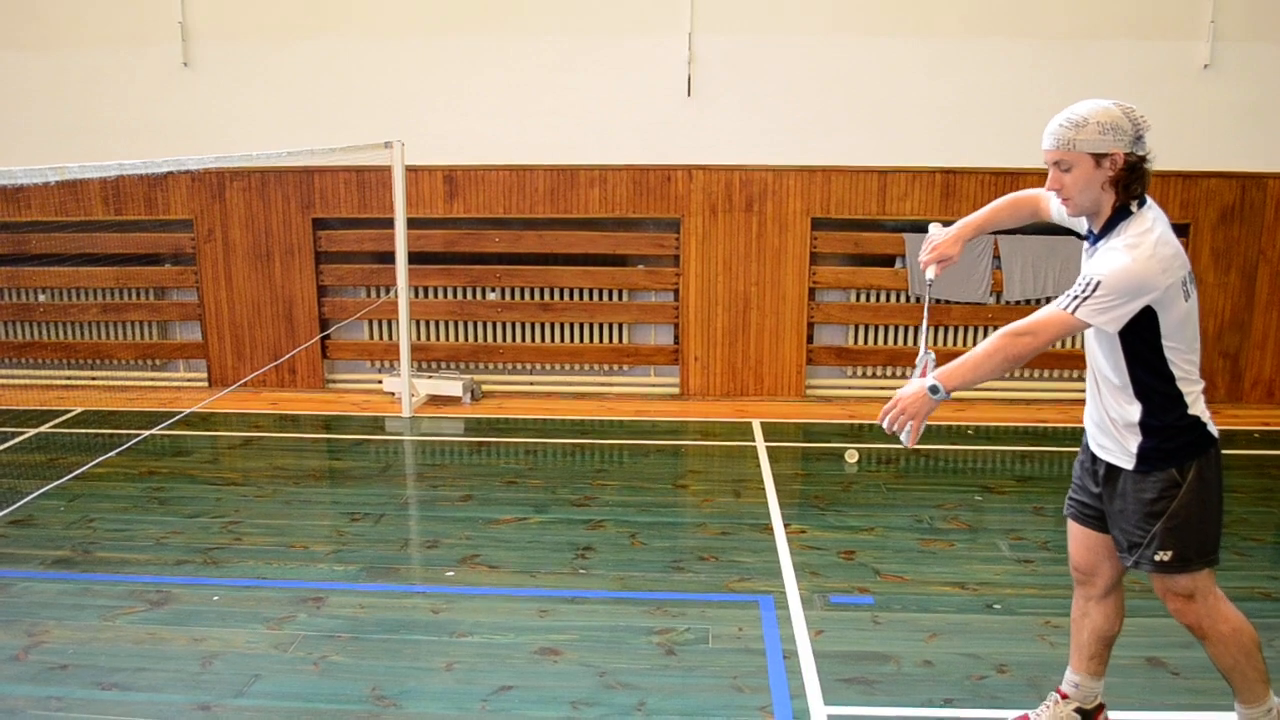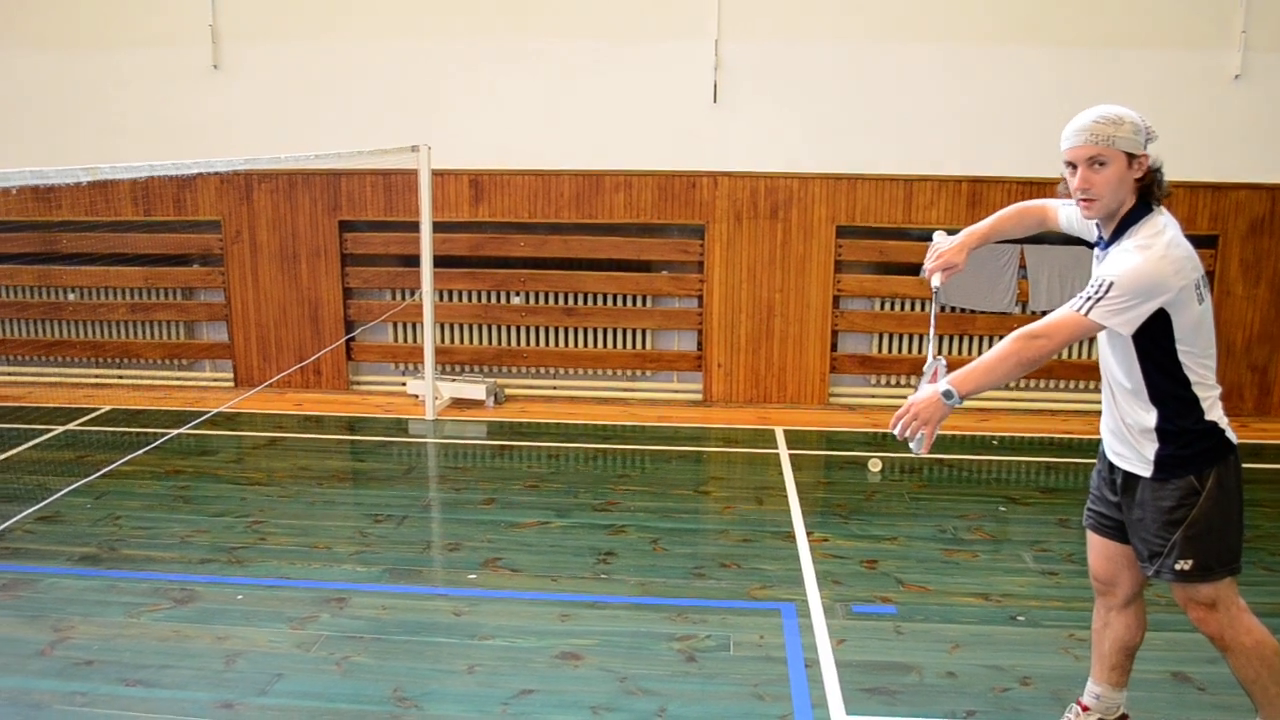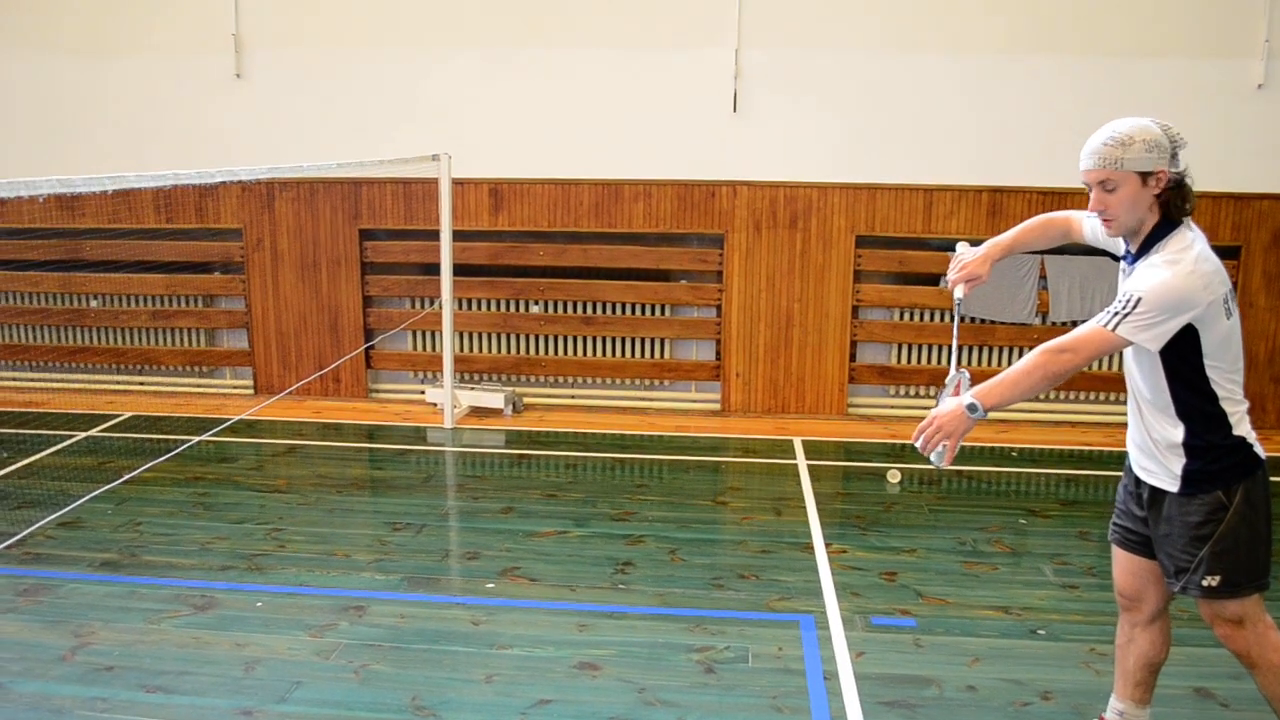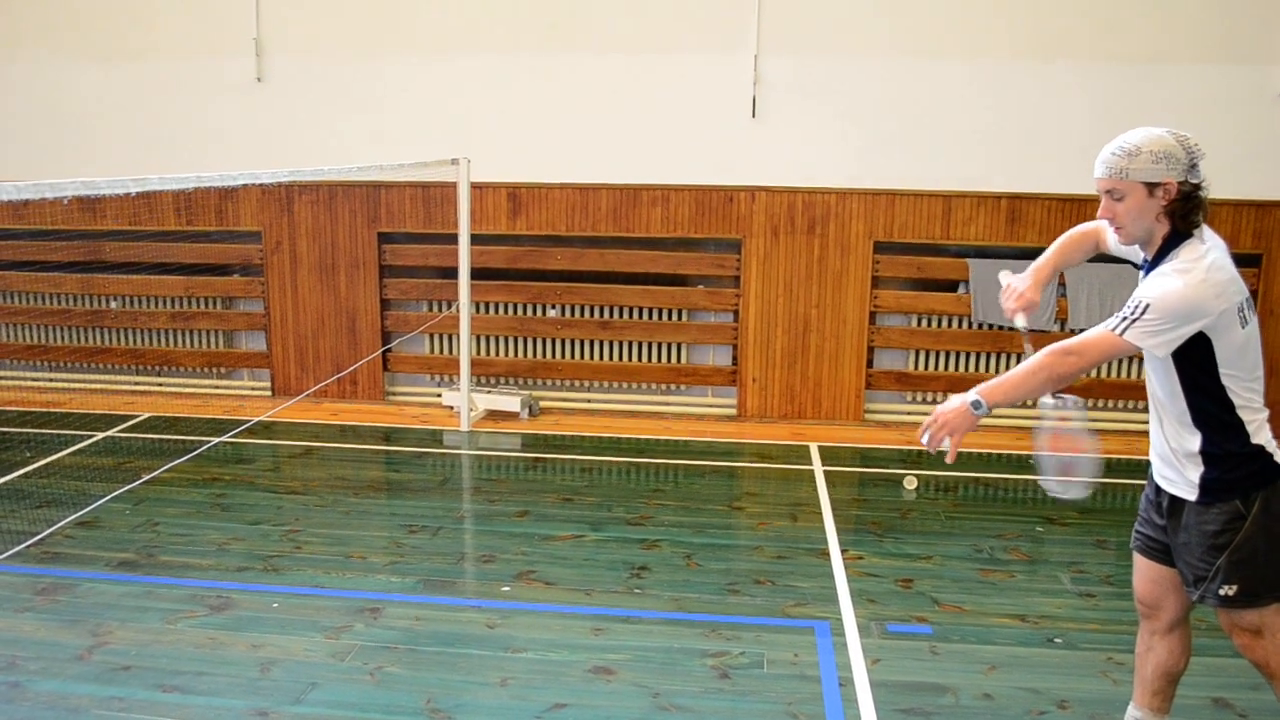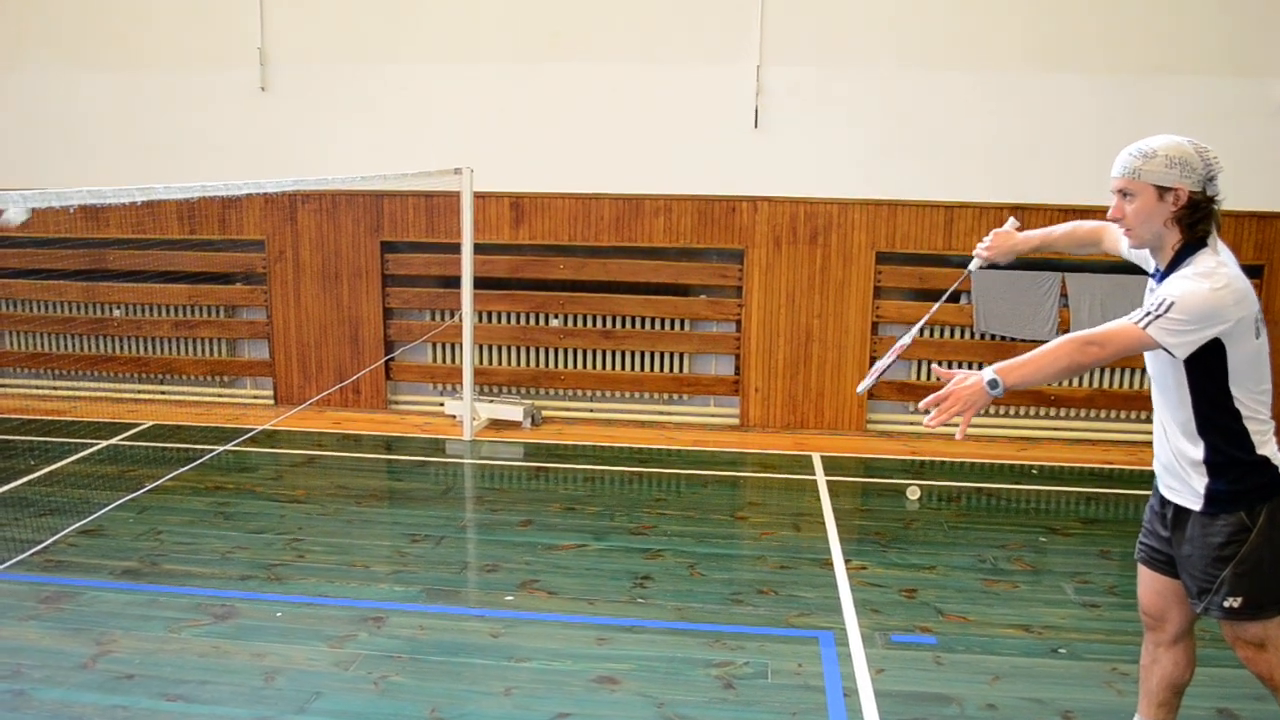
dt=0.7s
person 1, frame 1
left shoulder: (1138, 255)
right shoulder: (1108, 208)
left elbow: (1028, 338)
right elbow: (1030, 203)
left wrist: (936, 386)
right wrist: (961, 230)
left hip: (1162, 457)
right hip: (1105, 443)
left knee: (1189, 599)
right knee: (1092, 576)
person 1, frame 2
left shoulder: (1150, 257)
right shoulder: (1113, 217)
left elbow: (1041, 340)
right elbow: (1037, 212)
left wrist: (949, 391)
right wrist: (967, 239)
left hip: (1180, 464)
right hip: (1123, 452)
left knee: (1212, 610)
right knee: (1112, 587)
person 1, frame 3
left shoulder: (1175, 273)
right shoulder: (1141, 232)
left elbow: (1066, 356)
right elbow: (1061, 224)
left wrist: (971, 405)
right wrist: (990, 250)
left hip: (1207, 479)
right hip: (1150, 468)
right knee: (1137, 602)
person 1, frame 4
left shoulder: (1189, 282)
right shoulder: (1168, 239)
left elbow: (1073, 359)
right elbow: (1089, 236)
left wrist: (976, 401)
right wrist: (1035, 277)
left hip: (1228, 488)
right hip: (1174, 477)
right knee: (1158, 610)
person 1, frame 5
left shoulder: (1207, 286)
right shoulder: (1171, 251)
left elbow: (1094, 347)
right elbow: (1099, 234)
left wrist: (990, 381)
right wrist: (1025, 239)
left hip: (1232, 502)
right hip: (1178, 489)
right knee: (1162, 622)
